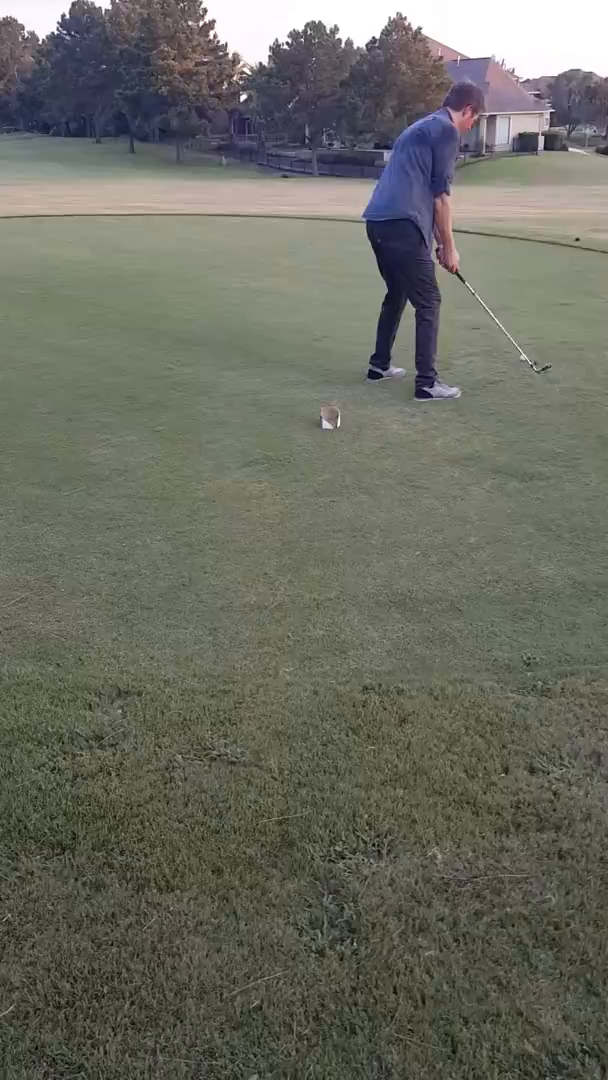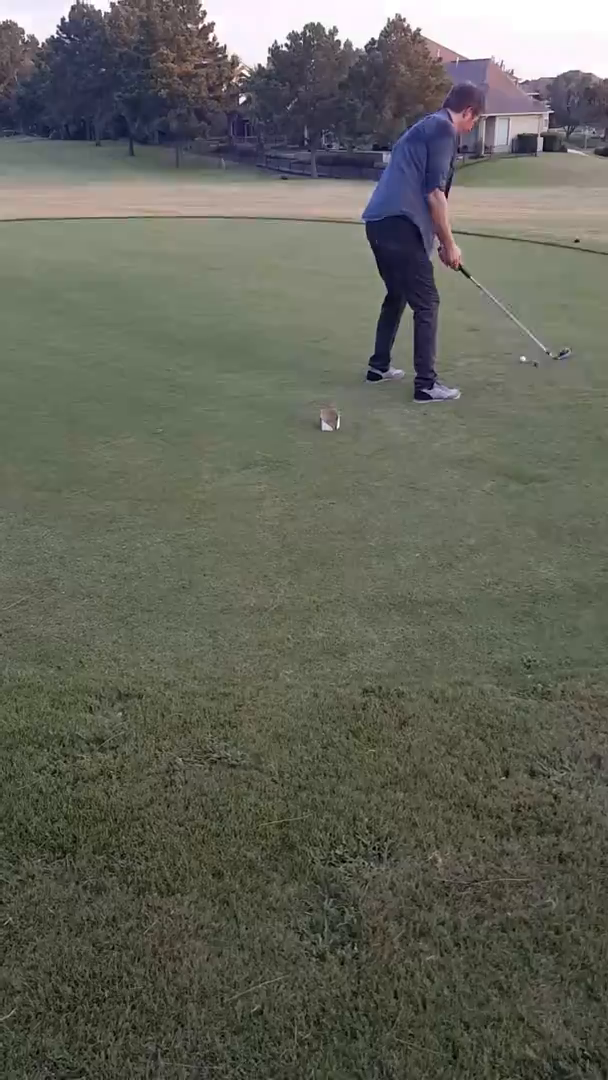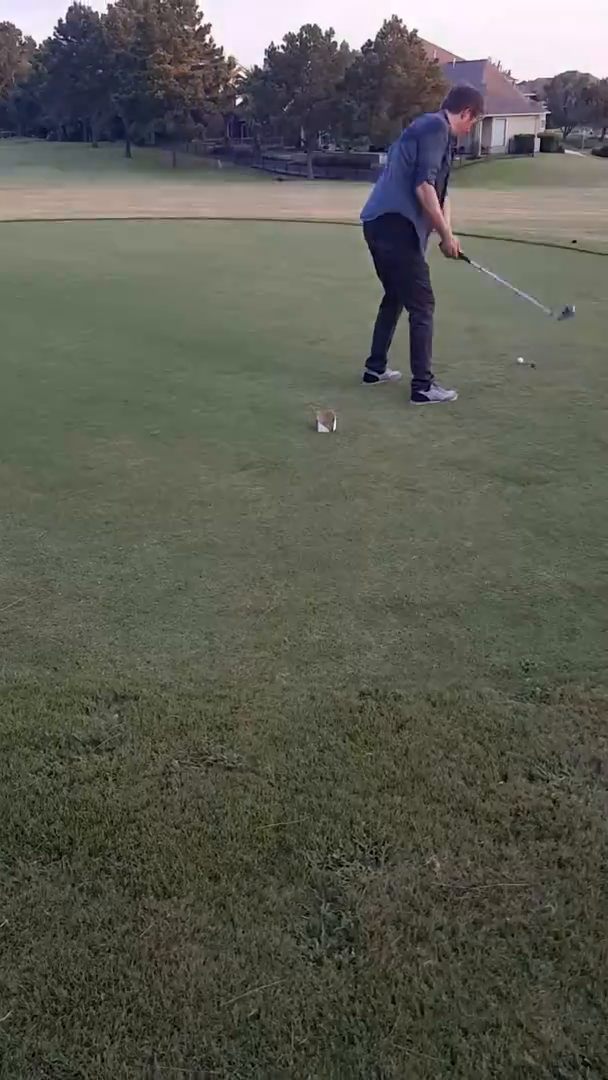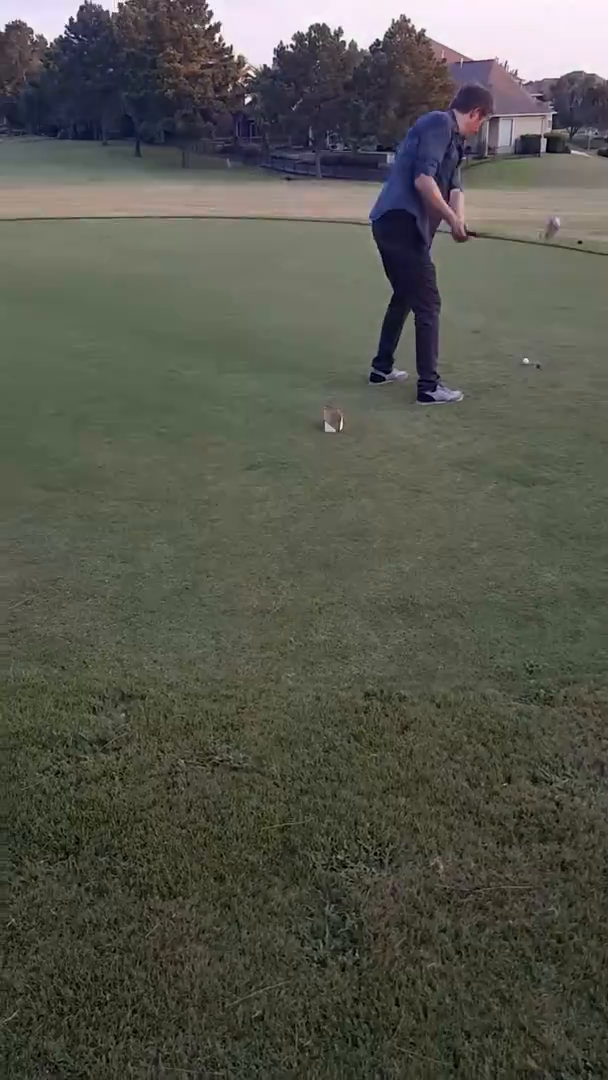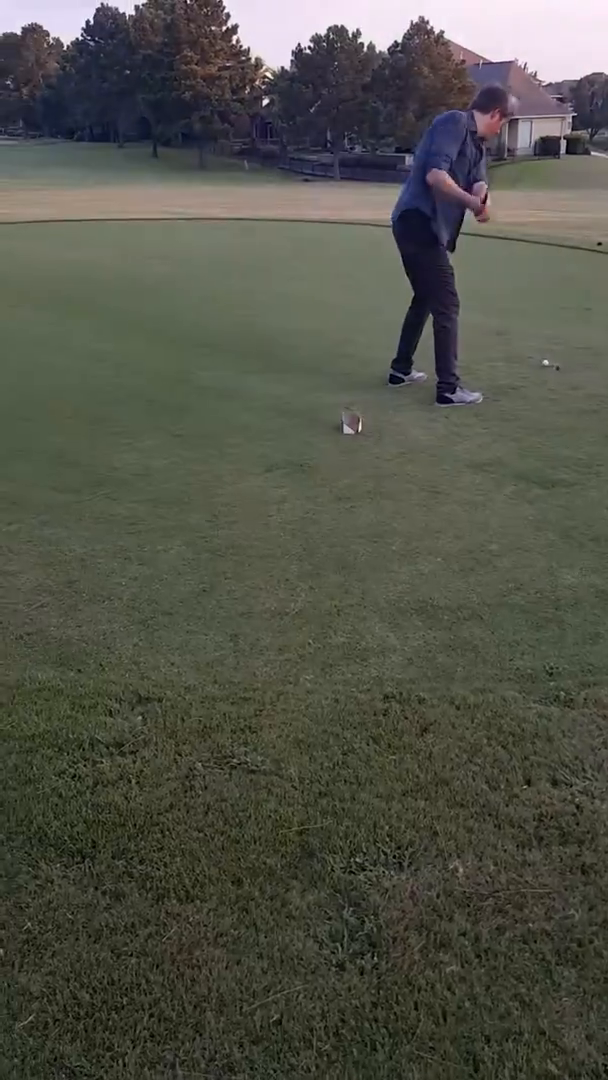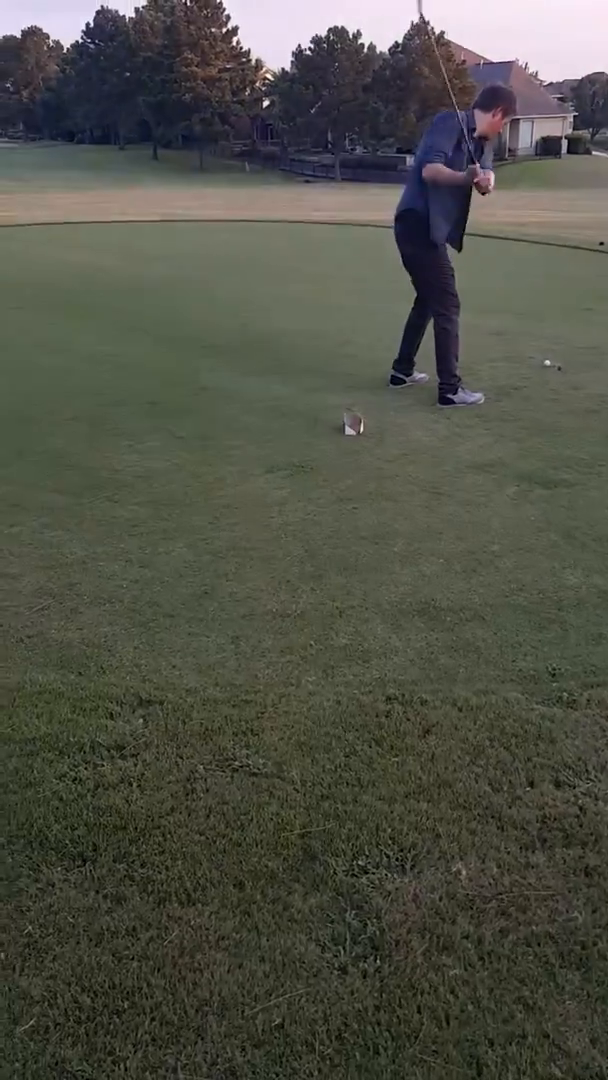
dt=0.1s
person 1, frame 1
left shoulder: (421, 128)
right shoulder: (447, 131)
right elbow: (440, 196)
left wrist: (439, 241)
right wrist: (449, 246)
left hip: (379, 221)
right hip: (401, 224)
left knee: (396, 294)
right knee: (428, 301)
left ankle: (379, 365)
right ankle: (427, 382)
person 1, frame 2
left shoulder: (425, 128)
right shoulder: (444, 129)
right elbow: (434, 192)
left wrist: (440, 239)
right wrist: (449, 243)
left hip: (378, 222)
right hip: (399, 225)
left knee: (396, 295)
right knee: (426, 302)
left ankle: (379, 366)
right ankle: (426, 384)
person 1, frame 3
left shoulder: (439, 137)
right shoulder: (434, 126)
left elbow: (439, 192)
right elbow: (422, 186)
left wrist: (447, 230)
right wrist: (445, 234)
left hip: (380, 222)
right hip: (395, 224)
left knee: (395, 296)
right knee: (422, 304)
left ankle: (375, 367)
right ankle: (423, 385)
person 1, frame 4
left shoulder: (453, 139)
right shoulder: (438, 123)
left elbow: (454, 188)
right elbow: (422, 179)
left wrist: (459, 217)
right wrist: (452, 219)
left hip: (389, 222)
right hip: (402, 223)
left knee: (403, 296)
right knee: (427, 304)
left ankle: (382, 367)
right ankle: (429, 386)
person 1, frame 5
left shoulder: (478, 144)
right shoulder: (452, 122)
left elbow: (481, 182)
right elbow: (433, 173)
left wrist: (482, 202)
right wrist: (468, 199)
left hip: (422, 226)
right hip: (419, 223)
left knee: (425, 298)
right knee: (446, 305)
left ankle: (401, 369)
right ankle: (448, 387)
person 1, frame 6
left shoulder: (481, 142)
right shoulder: (451, 121)
left elbow: (486, 179)
right elbow: (429, 170)
left wrist: (483, 179)
right wrist: (463, 177)
left hip: (429, 227)
right hip: (419, 223)
left knee: (427, 300)
right knee: (447, 306)
left ankle: (403, 370)
right ankle: (450, 389)
